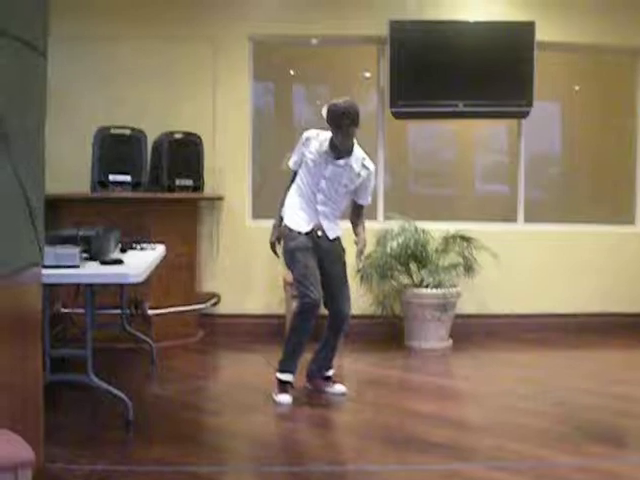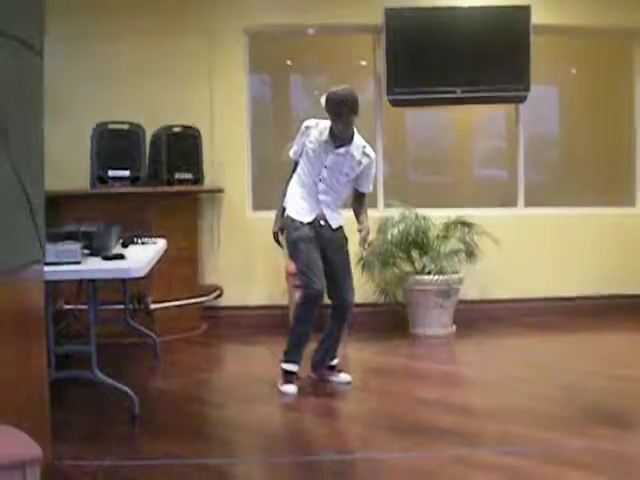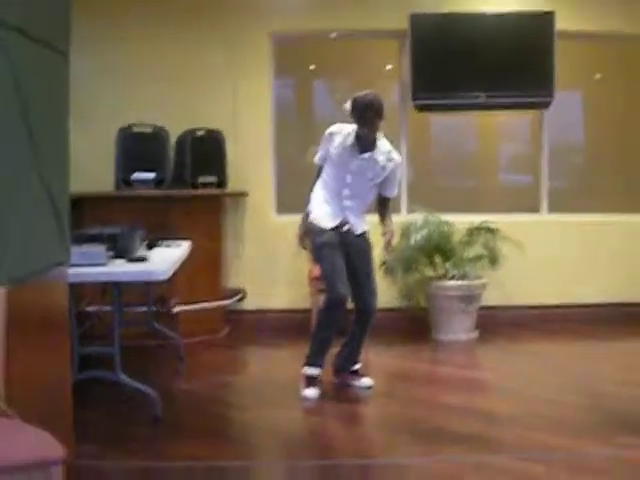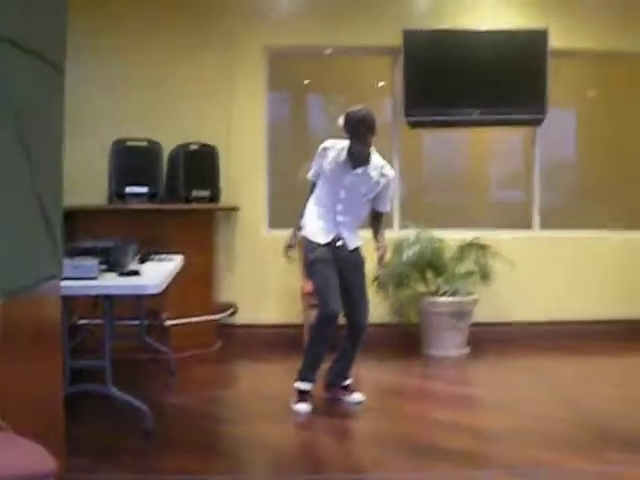
dt=0.2s
person 1, frame 1
left shoulder: (364, 168)
right shoulder: (310, 141)
left elbow: (357, 210)
right elbow: (292, 181)
left wrist: (360, 233)
right wrist: (278, 223)
left hip: (329, 237)
right hip: (297, 231)
left knee: (341, 311)
right knee: (310, 299)
left ankle: (319, 373)
right ankle: (285, 375)
person 1, frame 2
left shoulder: (365, 156)
right shoulder: (310, 130)
left elbow: (359, 198)
right elbow: (294, 172)
left wrist: (363, 221)
right wrist: (280, 213)
left hip: (332, 226)
right hip: (299, 220)
left knee: (344, 300)
right knee: (314, 289)
left ankle: (324, 362)
right ankle: (289, 365)
person 1, frame 3
left shoulder: (390, 160)
right shoulder: (334, 136)
left elbow: (384, 202)
right elbow: (319, 177)
left wrist: (387, 225)
right wrist: (305, 219)
left hip: (356, 231)
right hip: (324, 226)
left knee: (367, 305)
right knee: (338, 295)
left ankle: (346, 366)
right ankle: (312, 369)
person 1, frame 4
left shoulder: (383, 175)
right shoulder: (327, 152)
left elbow: (377, 217)
right elbow: (313, 193)
left wrist: (381, 239)
right wrist: (296, 231)
left hip: (349, 247)
right hip: (317, 241)
left knee: (359, 320)
right knee: (330, 310)
left ankle: (337, 381)
right ankle: (304, 384)
